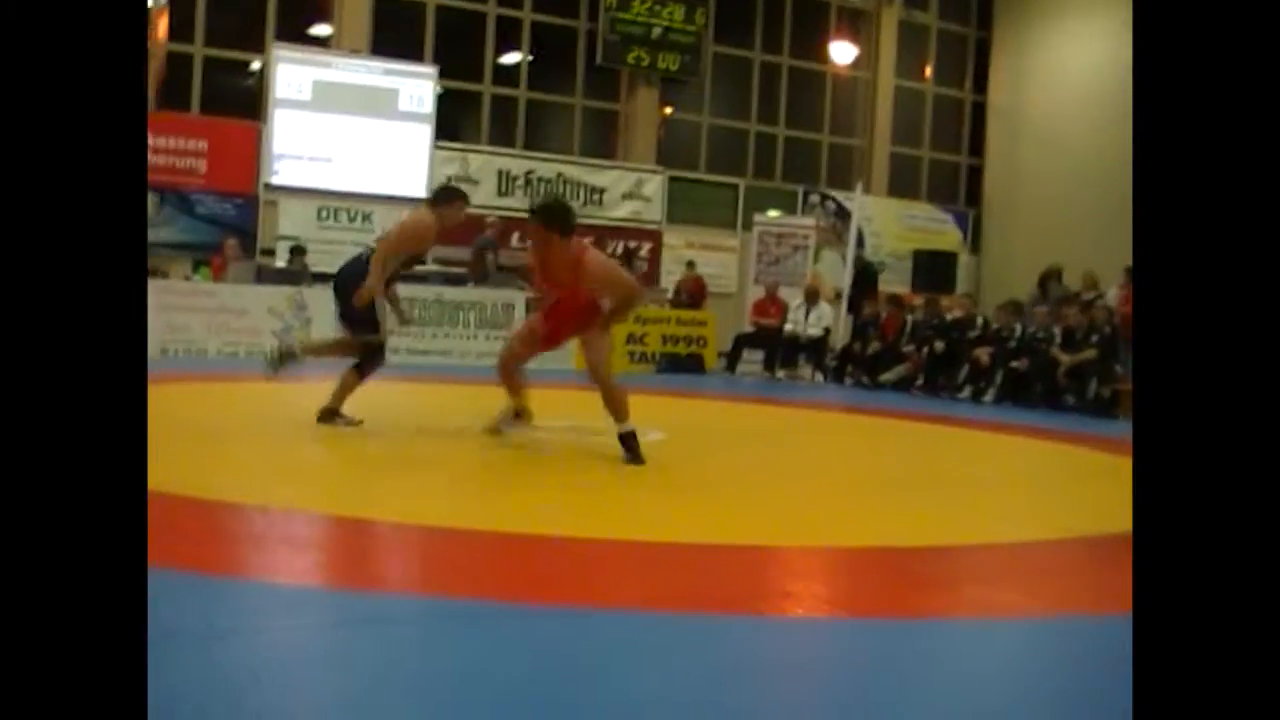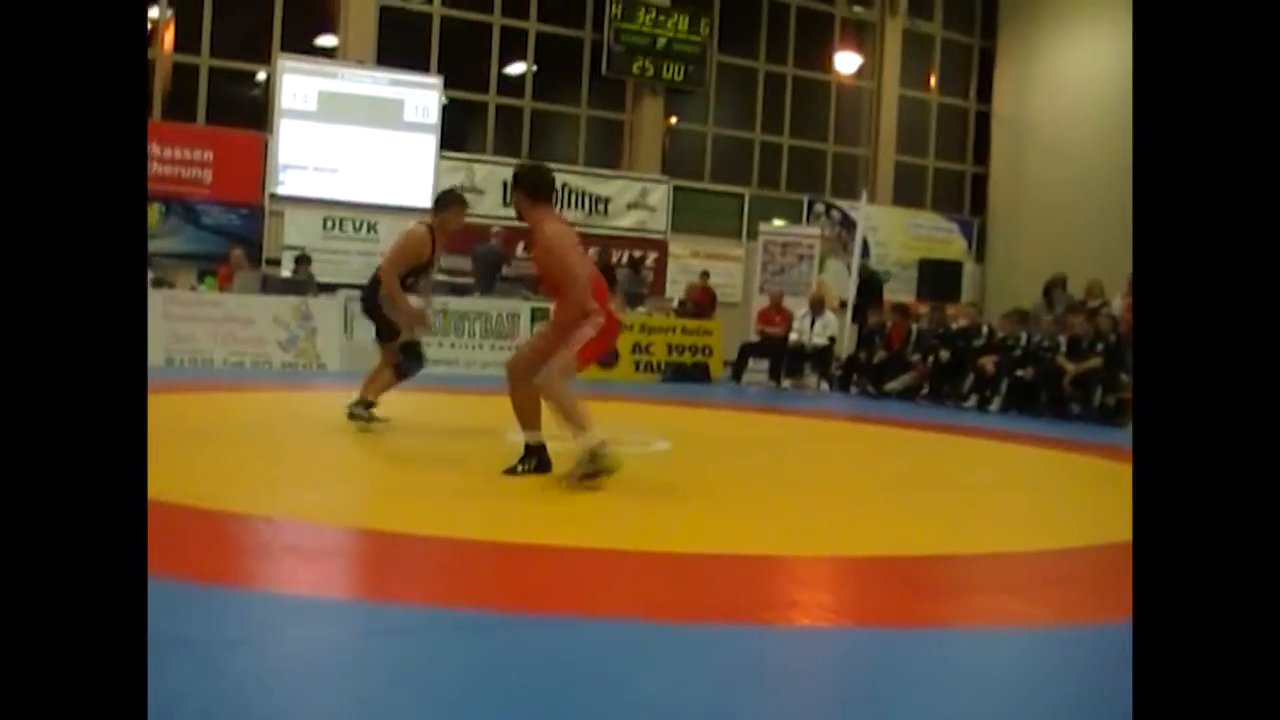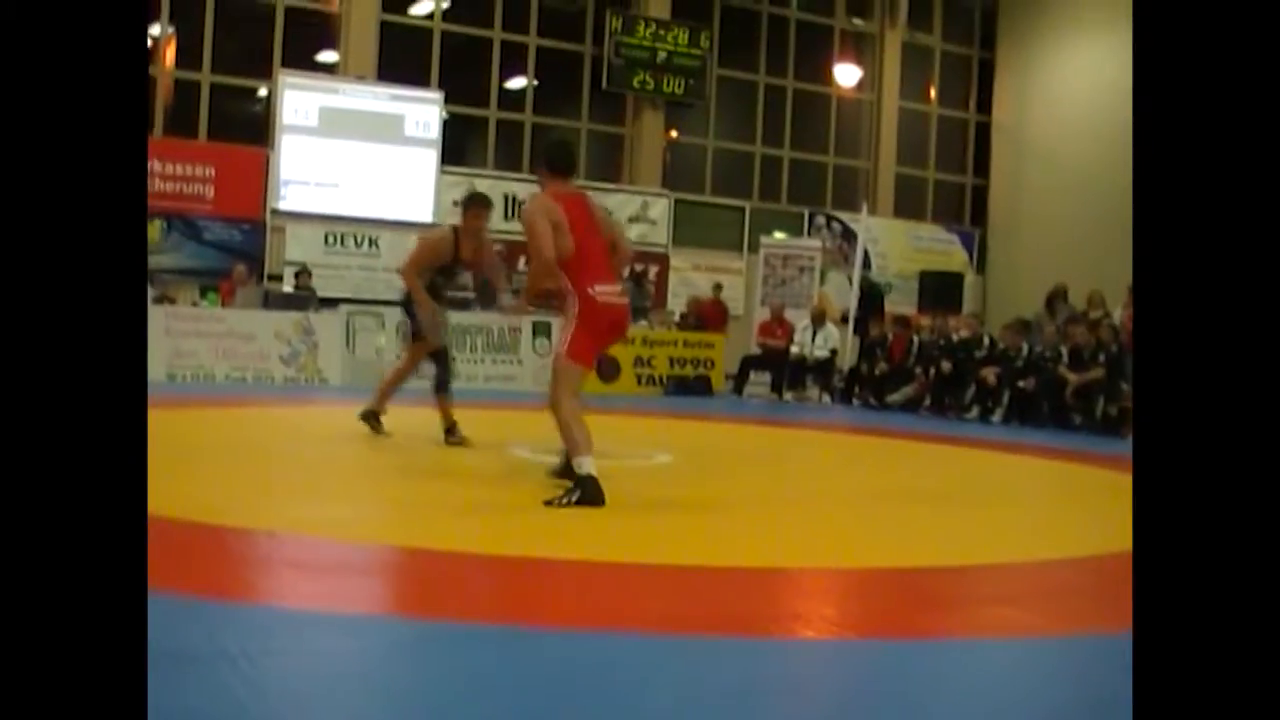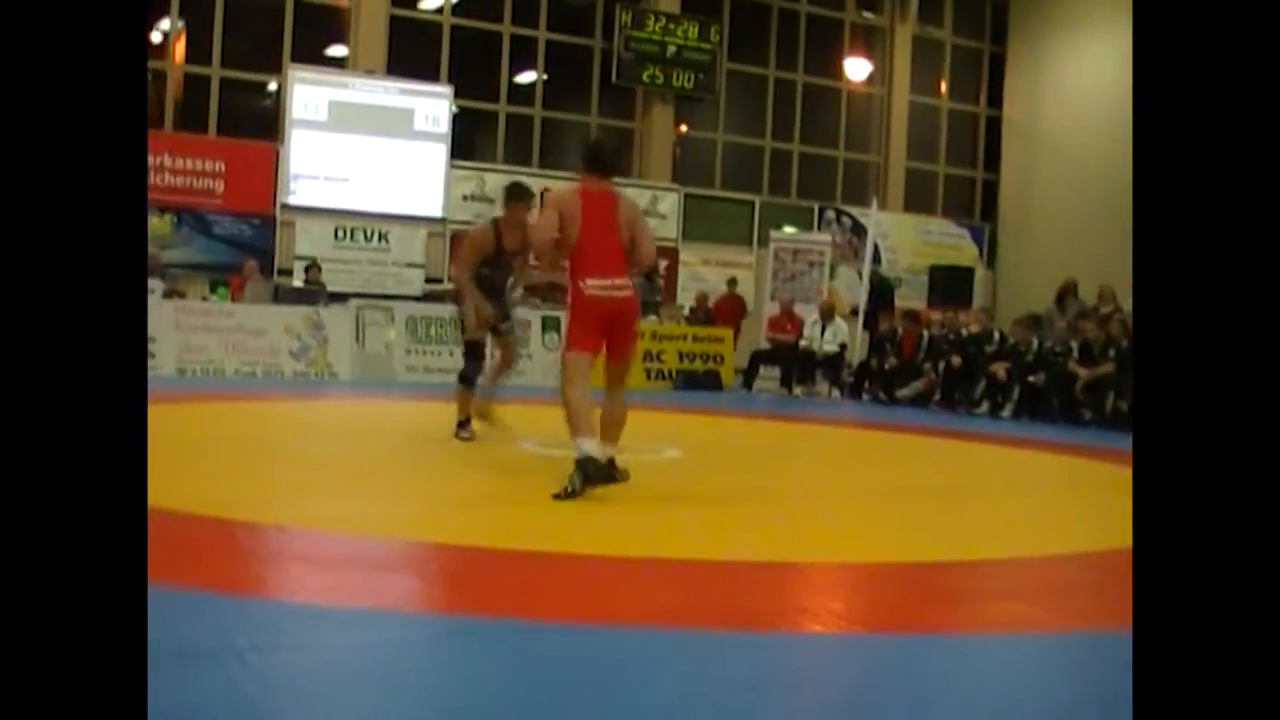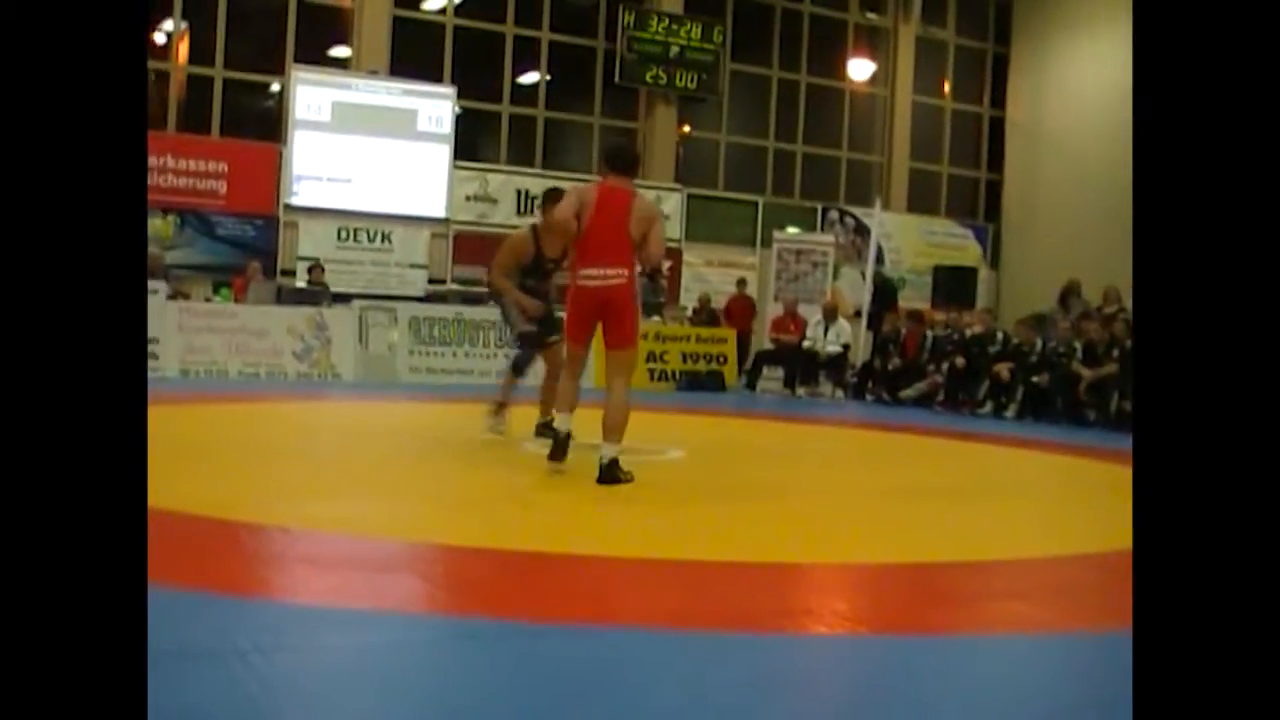
dt=0.3s
person 1, frame 1
left shoulder: (592, 264)
right shoulder: (538, 251)
left elbow: (634, 292)
left wrist: (607, 321)
left hip: (590, 317)
right hip: (556, 311)
left knee: (601, 376)
right knee: (508, 359)
left ankle: (627, 436)
right ankle: (518, 409)
person 1, frame 2
left shoulder: (550, 235)
right shoulder: (549, 228)
left elbow: (580, 290)
left wrist: (552, 336)
right wrist: (555, 329)
left hip: (595, 318)
right hip: (574, 316)
left knee: (550, 383)
right knee: (517, 368)
left ankle: (595, 453)
right ankle: (536, 453)
person 1, frame 3
left shoulder: (537, 206)
right shoulder: (591, 203)
left elbow: (544, 258)
right elbow: (624, 251)
left hip: (589, 305)
right hip: (617, 303)
left knee: (562, 395)
right knee: (567, 383)
left ankle: (586, 483)
right ankle: (572, 459)
person 1, frame 4
left shoulder: (560, 199)
right shoulder: (629, 207)
left elbow: (542, 244)
right elbow: (647, 258)
left wrist: (562, 248)
left hip: (587, 297)
right hip: (625, 298)
left knee: (573, 384)
right knee: (616, 386)
left ankle: (588, 462)
right ankle: (606, 461)
person 1, frame 5
left shoulder: (582, 192)
right shoulder: (649, 208)
left elbow: (560, 218)
right elbow: (653, 260)
left wrist: (579, 241)
left hip: (584, 285)
right hip: (621, 288)
left knee: (572, 367)
right knee: (618, 381)
left ankle: (561, 433)
right ankle: (608, 462)
person 2, frame 1
left shoulder: (415, 222)
right shoulder: (426, 225)
right elbow: (388, 242)
left wrist: (397, 307)
right wrist: (372, 285)
left hip: (349, 276)
right hip: (360, 281)
left knee: (356, 345)
right knee: (374, 356)
left ankle: (293, 352)
right ankle: (330, 410)
person 2, frame 2
left shoulder: (438, 237)
right shoulder: (419, 237)
right elbow: (387, 271)
left wrist: (420, 309)
right wrist: (407, 310)
left hip: (385, 296)
right hip: (381, 297)
left knee: (392, 358)
right knee: (413, 359)
left ankle: (362, 403)
right ankle: (363, 403)
person 2, frame 3
left shoulder: (483, 243)
right shoulder: (439, 239)
left elbow: (495, 270)
right elbow: (408, 270)
left wrist: (504, 297)
right wrist: (429, 305)
left hip: (433, 301)
right hip: (421, 302)
left knee: (410, 362)
right knee: (442, 361)
left ankle: (373, 411)
right ankle: (449, 427)
person 2, frame 4
left shoulder: (527, 234)
right shoulder: (484, 233)
right elbow: (459, 270)
left wrist: (514, 289)
right wrist: (479, 303)
left hip: (497, 295)
right hip: (472, 294)
left knee: (510, 353)
right knee: (475, 357)
left ankle: (484, 403)
right ankle: (463, 421)
person 2, frame 5
left shoulder: (568, 240)
right shoulder: (522, 240)
right elbow: (495, 275)
right wrist: (524, 300)
left hip: (541, 302)
right hip: (515, 300)
left knee: (556, 363)
right knee: (531, 345)
left ankle: (545, 423)
right ankle: (500, 406)
